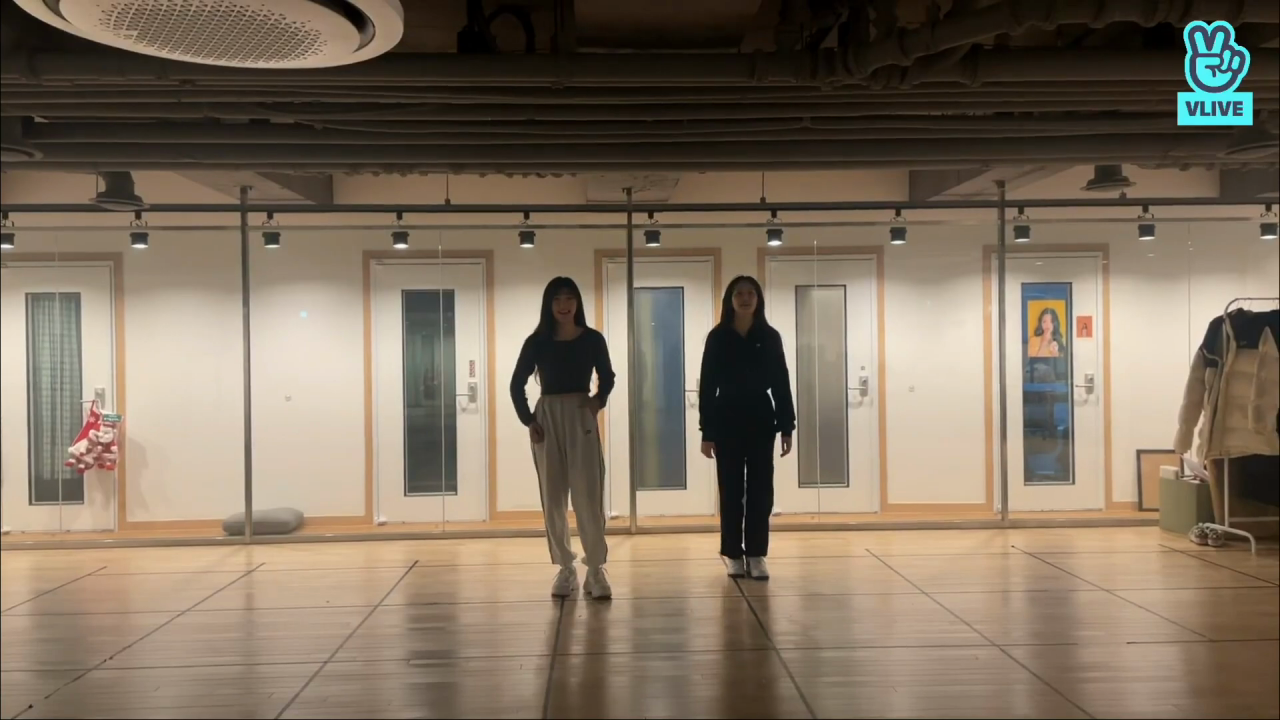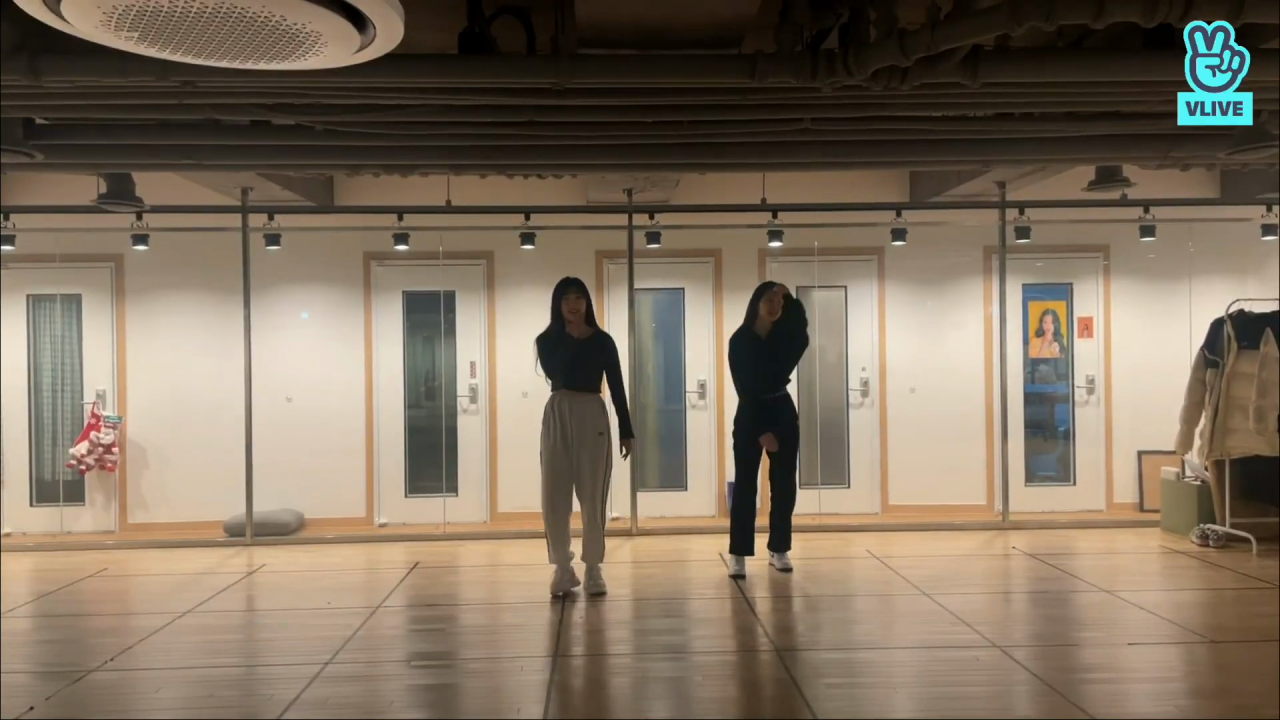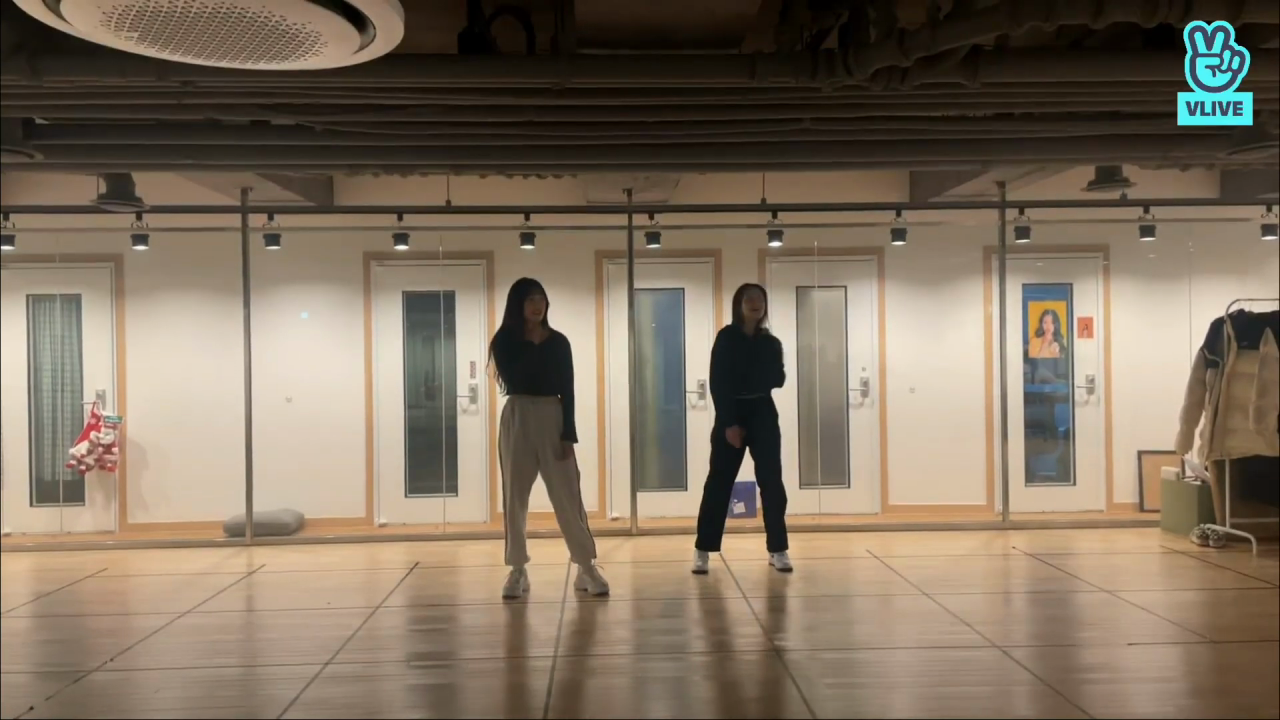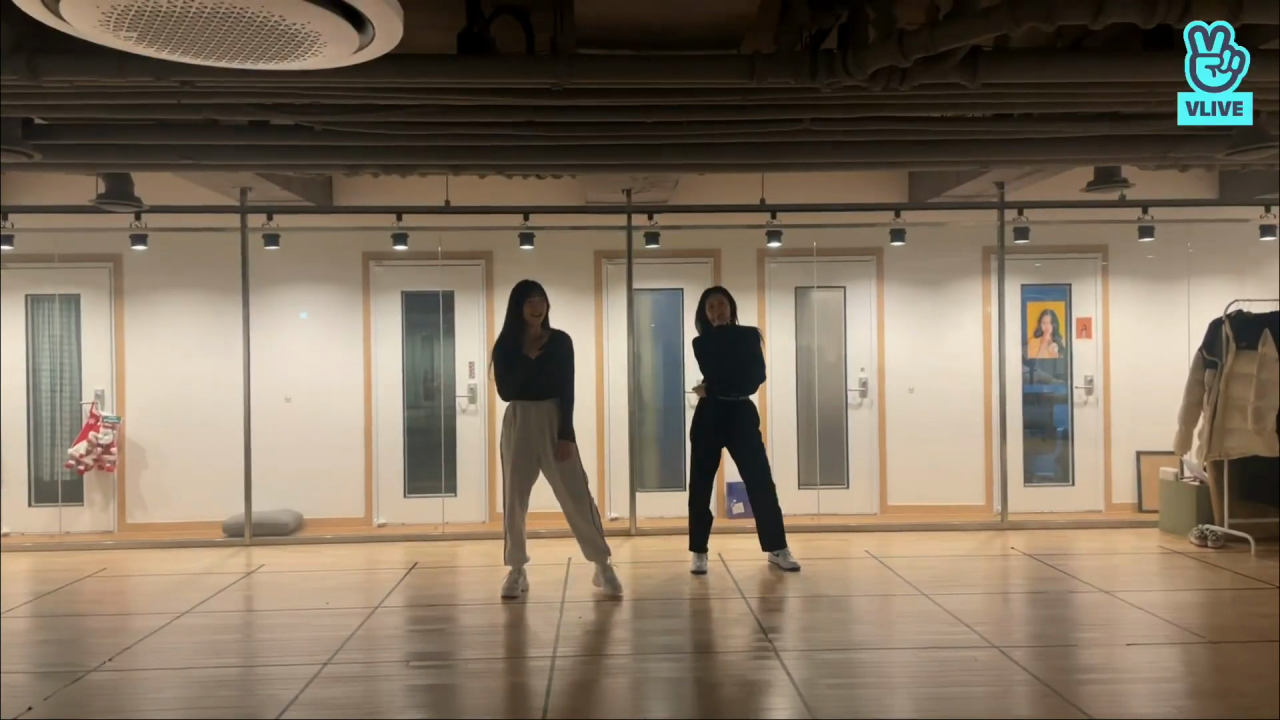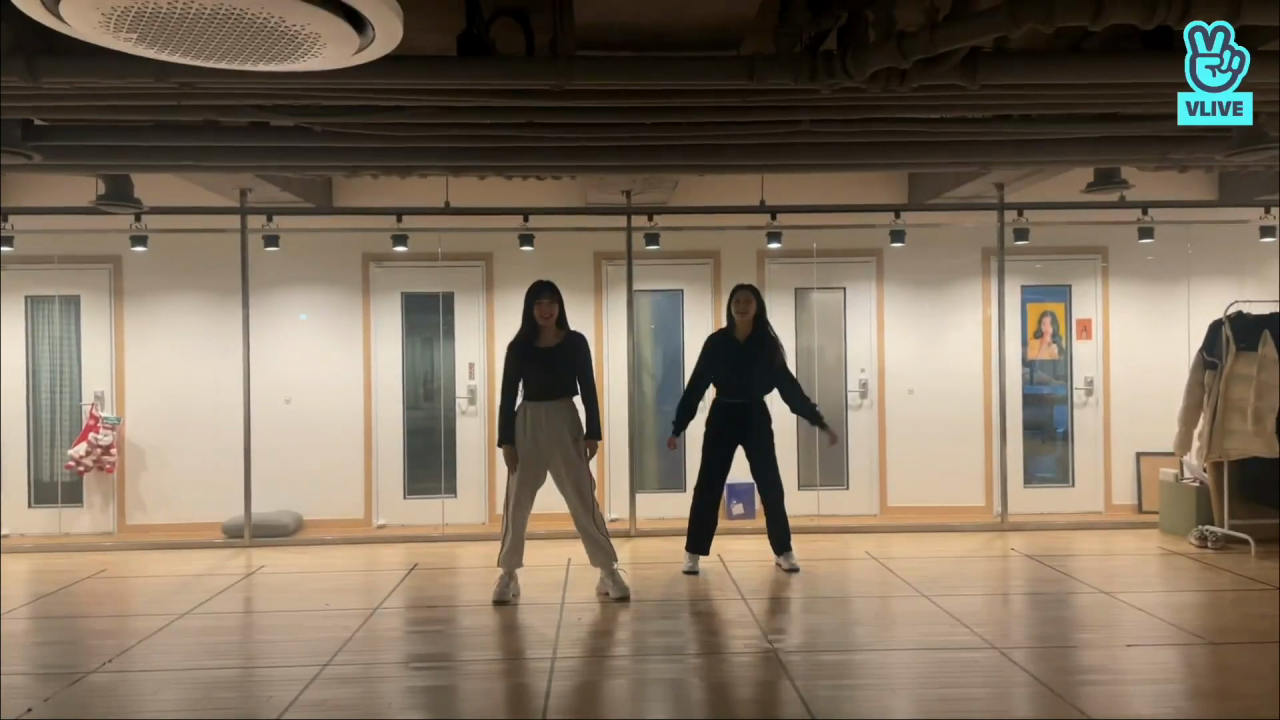
dt=1s
person 1, frame 1
left shoulder: (592, 339)
right shoulder: (537, 342)
left elbow: (607, 376)
right elbow: (517, 384)
left wrist: (600, 397)
right wrist: (528, 420)
left hip: (581, 416)
right hip: (547, 416)
left knee: (587, 493)
right knee: (553, 497)
left ankle: (595, 570)
right ankle: (565, 568)
person 1, frame 2
left shoulder: (602, 340)
right shoulder: (548, 340)
left elbow: (616, 386)
right elbow: (554, 372)
left wrist: (626, 432)
right wrist: (570, 337)
left hip: (593, 415)
right hip: (557, 414)
left knee: (593, 495)
right knee: (554, 495)
left ankle: (593, 568)
right ankle: (565, 567)
person 1, frame 3
left shoulder: (558, 341)
right shoulder: (504, 341)
left elbow: (567, 390)
right elbow: (512, 380)
left wrist: (569, 434)
right wrist: (532, 346)
left hip: (552, 417)
right hip: (517, 418)
left knee: (567, 495)
right knee: (515, 497)
left ankle: (586, 567)
right ankle: (518, 570)
person 1, frame 4
left shoulder: (560, 341)
right shoulder: (506, 346)
left elbow: (568, 391)
right elbow: (505, 391)
left wrist: (566, 434)
right wrist: (527, 358)
left hip: (554, 420)
right hip: (518, 422)
left knee: (576, 495)
right knee: (515, 498)
left ankle: (603, 566)
right ankle: (516, 570)
person 1, frame 5
left shoulder: (576, 342)
right shoulder: (519, 347)
left elbow: (588, 388)
right elbow: (508, 394)
left wrist: (593, 433)
right wrist: (506, 439)
left hip: (565, 421)
right hip: (527, 424)
left knee: (582, 499)
right knee: (517, 502)
left ankle: (608, 572)
right ankle: (508, 574)
person 2, frame 1
left shoulder: (769, 337)
right shoulder: (718, 337)
left elbow: (781, 382)
right elbow: (708, 385)
left wrist: (786, 426)
right wrist: (707, 431)
left hip: (761, 414)
right hip: (727, 416)
left knee: (760, 488)
right knee: (731, 488)
left ankle: (756, 555)
right ankle: (733, 554)
person 2, frame 2
left shoulder: (786, 336)
right shoulder: (740, 339)
left elbow: (802, 336)
right elbow: (744, 387)
left wrist: (790, 299)
right wrist: (760, 430)
left hip: (782, 411)
right hip: (751, 414)
left knee: (784, 484)
right knee: (745, 486)
left ankle: (779, 550)
right ankle: (738, 554)
person 2, frame 3
left shoulder: (770, 342)
right shoulder: (726, 338)
left elbow: (778, 379)
right elbow: (718, 384)
left wrist: (768, 346)
right wrist: (728, 423)
left hip: (762, 412)
right hip: (730, 415)
left knee: (772, 483)
right knee: (719, 482)
left ankle: (777, 550)
right ankle: (703, 551)
person 2, frame 4
left shoulder: (749, 336)
right shoulder: (702, 343)
left elbow: (757, 376)
right elbow: (715, 373)
left wrist: (713, 388)
right wrist: (719, 335)
left hip: (742, 413)
right hip: (710, 415)
left knee: (761, 481)
right knee: (700, 485)
left ankle: (778, 549)
right ankle: (699, 552)
person 2, frame 5
left shoulder: (767, 344)
right shoulder: (716, 342)
left elbow: (788, 385)
right elbow: (696, 384)
left wrist: (818, 421)
right wrist: (678, 426)
left hip: (755, 416)
right hip: (722, 416)
left knee: (771, 487)
right knee: (708, 487)
left ankle: (783, 552)
right ankle: (694, 553)
